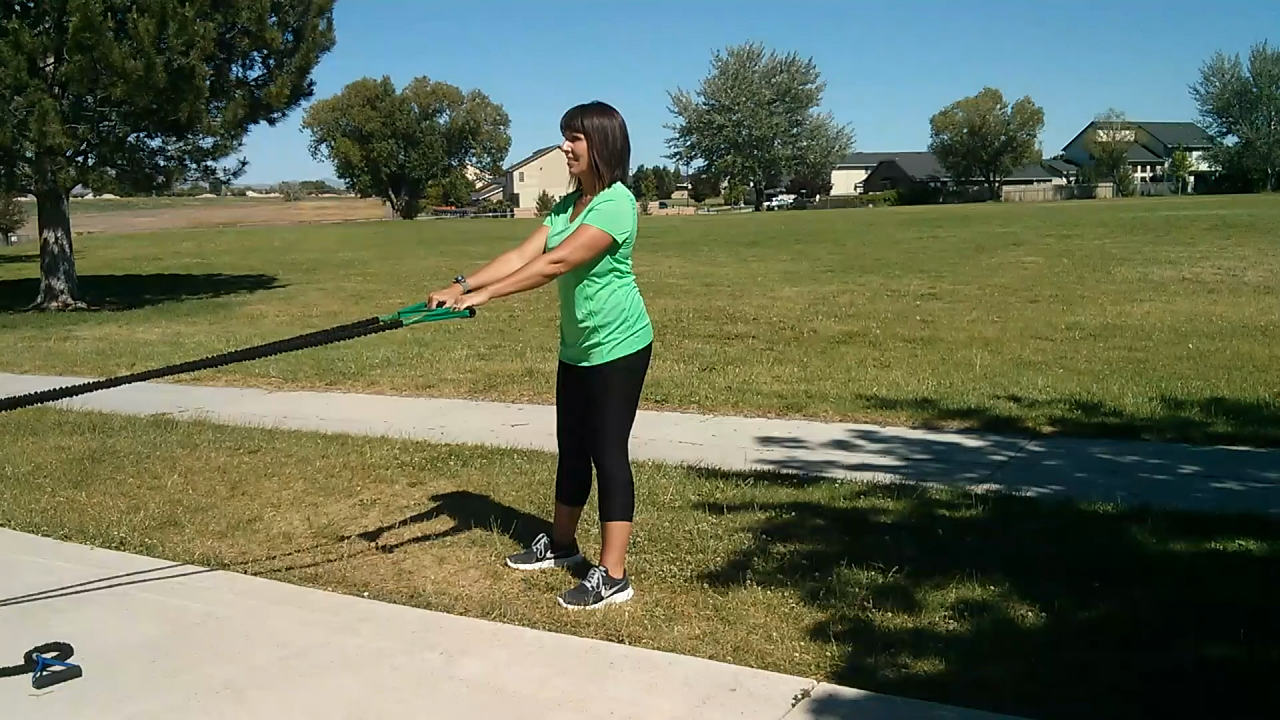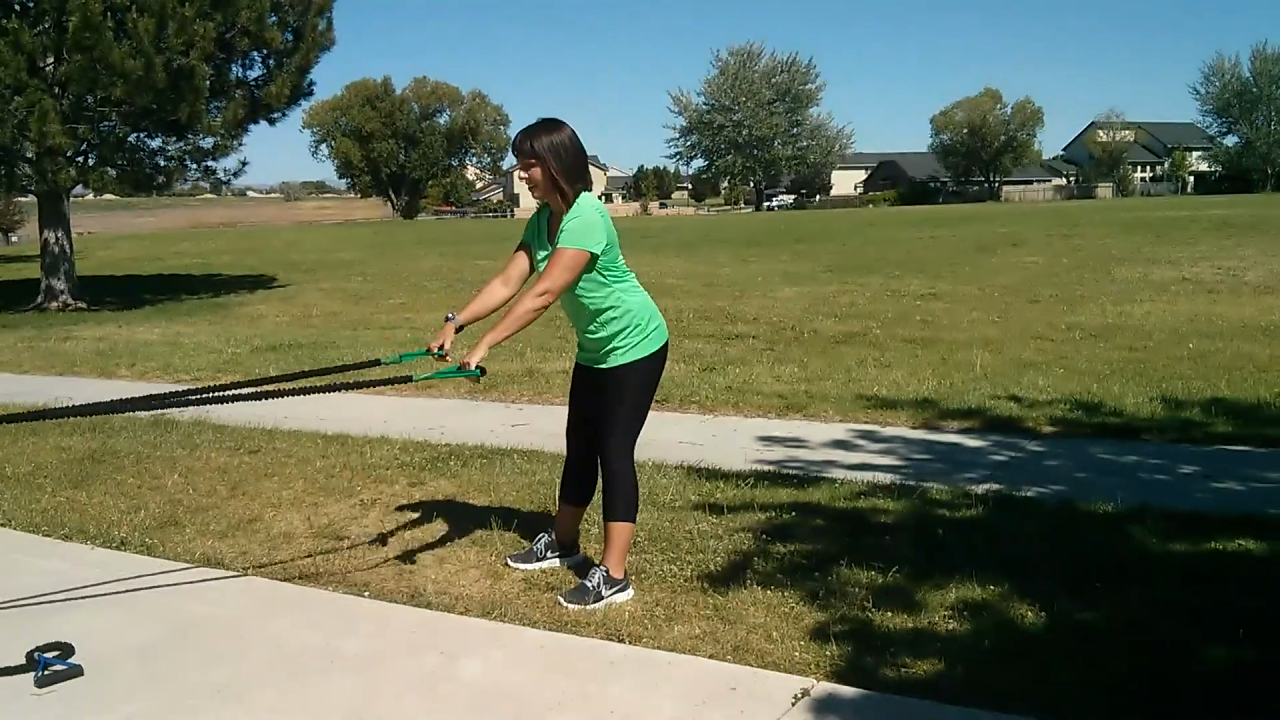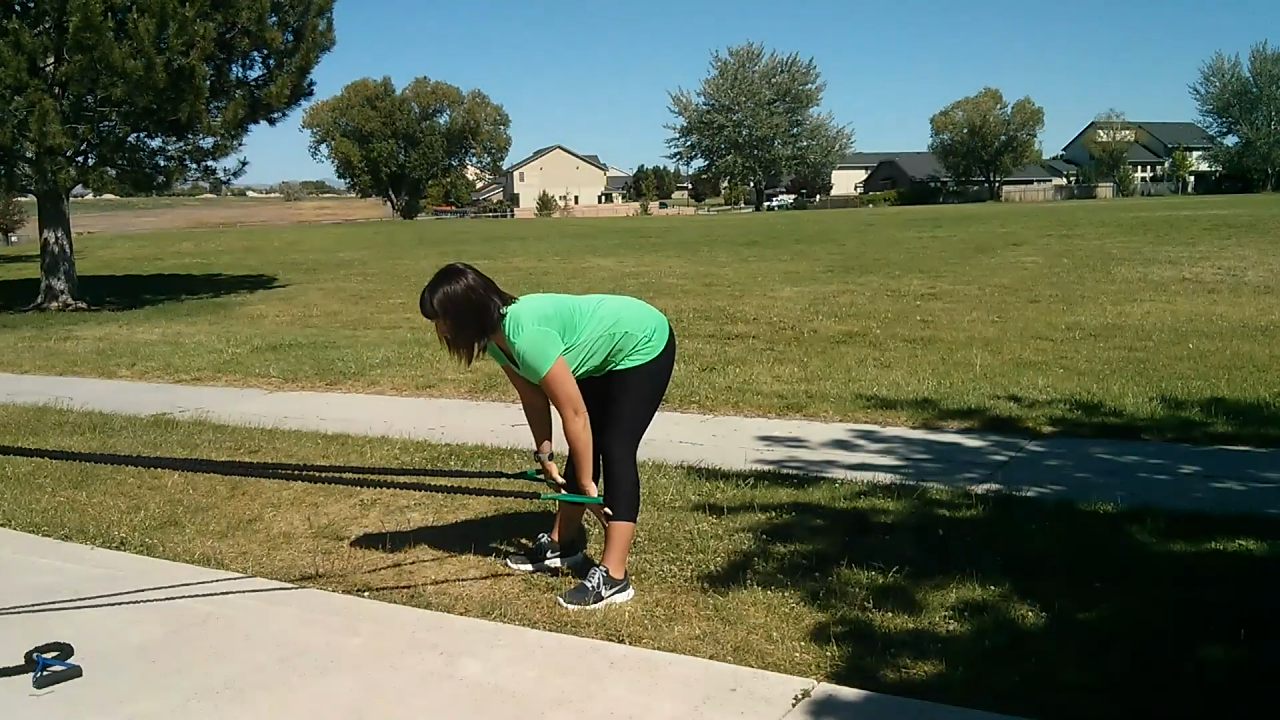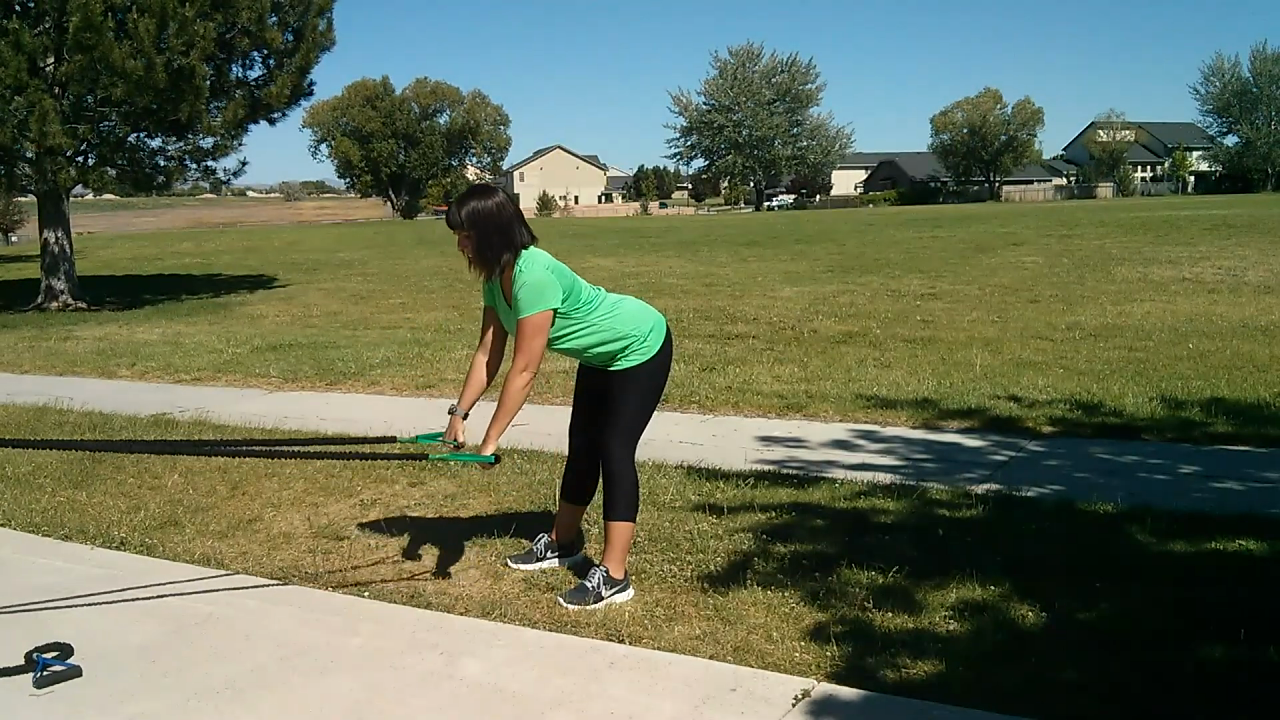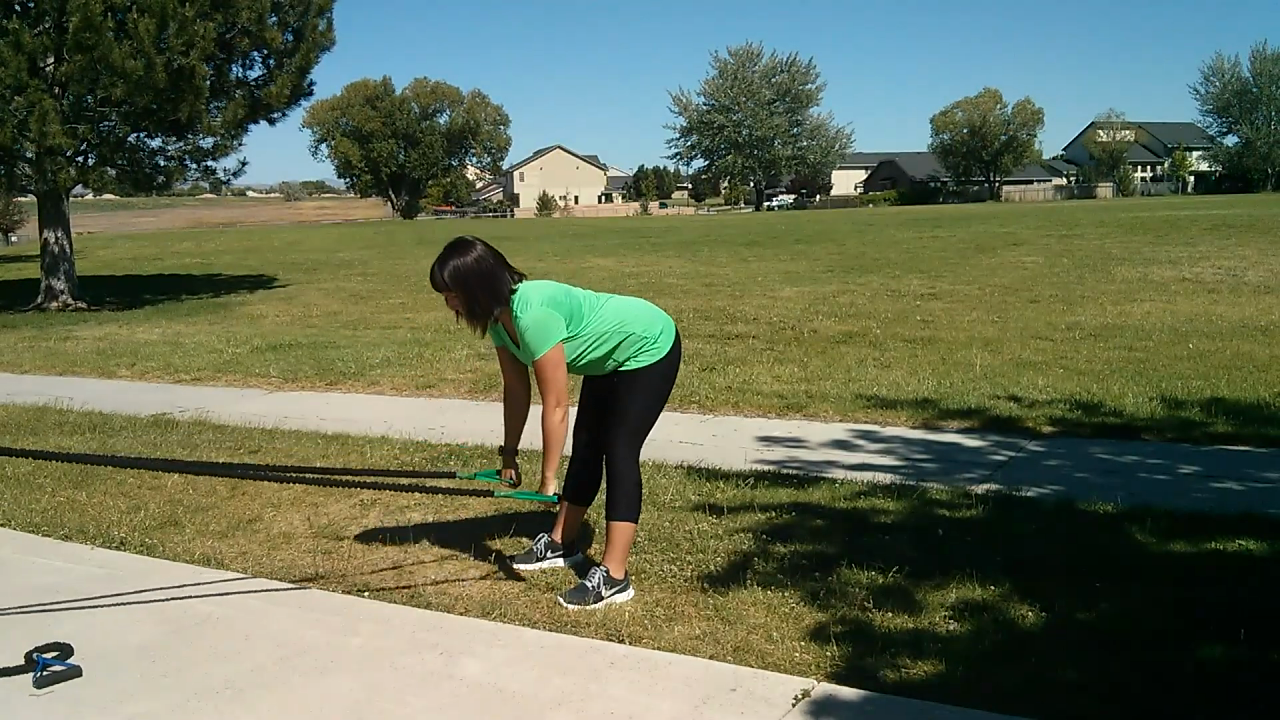
dt=1s
person 1, frame 1
left shoulder: (616, 203)
right shoulder: (567, 203)
left elbow: (557, 262)
right elbow: (523, 254)
left wrist: (485, 293)
right wrist: (461, 284)
left hip: (617, 348)
right hip: (577, 348)
left knee: (607, 452)
right knee: (572, 448)
left ankle: (612, 576)
right ankle: (561, 543)
person 1, frame 2
left shoulder: (586, 216)
right shoulder: (542, 219)
left elbow: (544, 293)
right elbow: (508, 281)
left wrist: (485, 345)
right wrist: (455, 322)
left hip: (633, 348)
right hip: (595, 351)
left knee: (613, 452)
right knee: (579, 448)
left ankle: (613, 576)
right ankle: (562, 543)
person 1, frame 3
left shoulder: (526, 336)
right shoulder: (496, 333)
left elbow: (575, 416)
right elbow: (534, 398)
left wrist: (587, 483)
right wrist: (545, 456)
left hip: (643, 345)
right hip: (605, 352)
left knee: (615, 449)
right knee: (585, 446)
left ankle: (613, 577)
right ankle: (563, 542)
person 1, frame 4
left shoulder: (534, 277)
right shoulder: (496, 278)
left elbow: (524, 371)
right elbow: (488, 355)
left wrist: (491, 440)
right wrist: (459, 413)
left hip: (639, 348)
right hip: (601, 356)
left knee: (614, 451)
right knee: (582, 446)
left ankle: (614, 577)
right ankle: (563, 542)
person 1, frame 5
left shoulder: (533, 314)
right shoulder: (499, 316)
left elbow: (556, 406)
right elbow: (516, 390)
left wrist: (548, 480)
right wrist: (508, 454)
left hip: (647, 349)
right hip: (608, 359)
left knee: (619, 452)
right knee: (586, 446)
left ankle: (613, 577)
right ankle: (561, 543)
